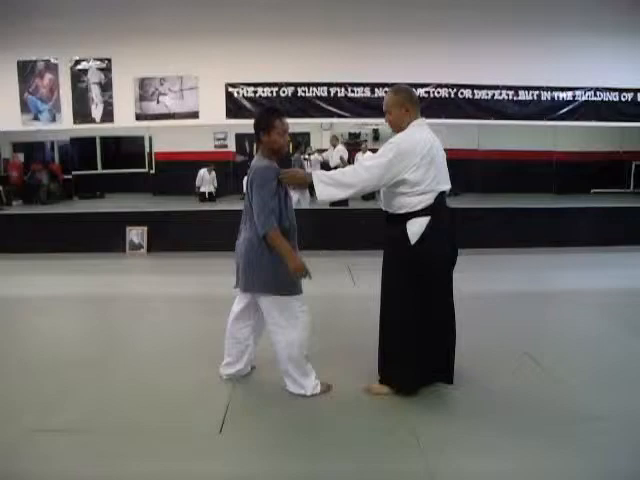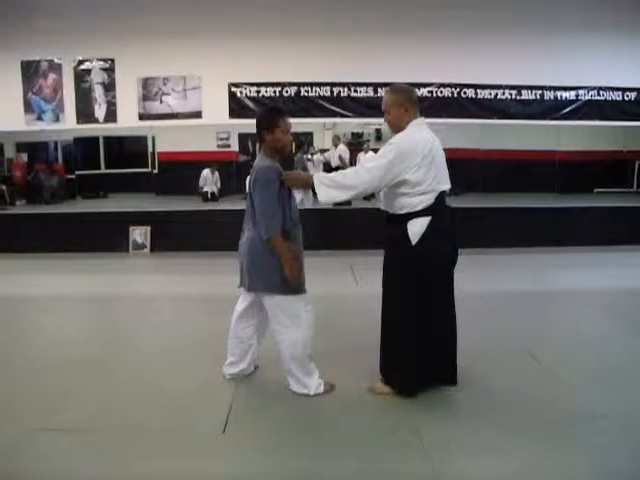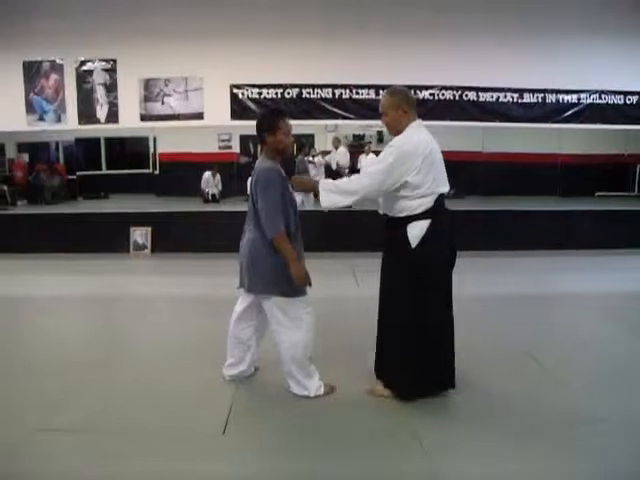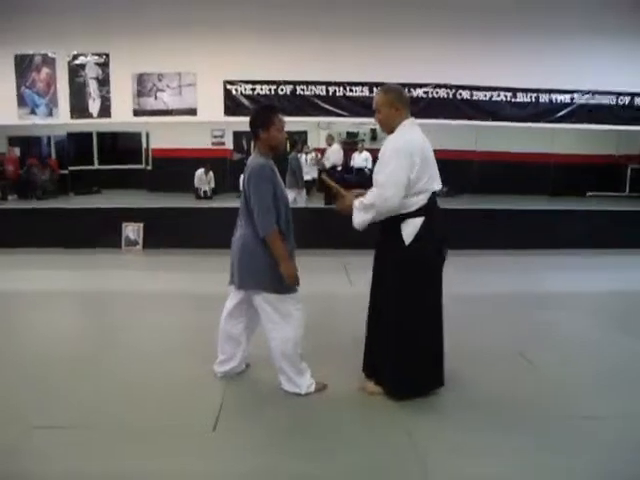
dt=0.2s
person 1, frame 1
left shoulder: (407, 144)
right shoulder: (426, 138)
left elbow: (364, 175)
left wrist: (309, 177)
left hip: (417, 233)
right hip: (433, 228)
left knee: (405, 306)
right knee: (430, 302)
left ankle: (400, 377)
right ankle: (432, 367)
person 1, frame 2
left shoulder: (406, 143)
right shoulder: (425, 137)
left elbow: (366, 177)
left wrist: (311, 180)
left hip: (417, 233)
right hip: (432, 227)
left knee: (407, 306)
right knee: (430, 303)
left ankle: (402, 377)
right ankle: (433, 369)
person 1, frame 3
left shoulder: (405, 146)
right shoulder: (423, 139)
left elbow: (368, 184)
left wrist: (319, 187)
left hip: (417, 235)
right hip: (430, 230)
left knee: (407, 310)
right knee: (428, 307)
left ankle: (405, 380)
right ankle: (432, 374)
person 1, frame 4
left shoulder: (399, 143)
right shoulder: (413, 137)
left elbow: (388, 198)
left wrist: (355, 205)
right wrist: (364, 198)
left hip: (408, 234)
right hip: (418, 229)
left knee: (399, 307)
right knee: (415, 305)
left ankle: (397, 378)
right ankle: (418, 372)
person 2, frame 1
left shoulder: (263, 167)
right shoulder: (266, 170)
right elbow: (266, 222)
left wrist: (288, 253)
right wrist: (290, 256)
left hip: (253, 255)
right hip: (266, 257)
left knee: (245, 312)
right knee: (292, 320)
left ankle: (234, 366)
right ankle: (303, 383)
person 2, frame 2
left shoulder: (265, 166)
right shoulder: (268, 170)
right elbow: (270, 225)
left wrist: (288, 255)
right wrist: (288, 260)
left hip: (255, 254)
right hip: (269, 257)
left knee: (249, 312)
right knee: (295, 320)
left ankle: (237, 366)
right ankle: (306, 382)
person 2, frame 3
left shoulder: (266, 168)
right shoulder: (270, 172)
right elbow: (273, 225)
left wrist: (291, 258)
right wrist: (294, 261)
left hip: (256, 256)
right hip: (270, 259)
left knee: (248, 313)
right knee: (296, 321)
left ankle: (237, 367)
right ankle: (306, 384)
person 2, frame 4
left shoulder: (258, 164)
right shoulder: (263, 168)
right elbow: (265, 222)
left wrist: (281, 256)
right wrist: (284, 260)
left hip: (247, 252)
right hip: (262, 256)
left knee: (239, 310)
right knee: (286, 319)
left ankle: (227, 364)
right ankle: (297, 382)
